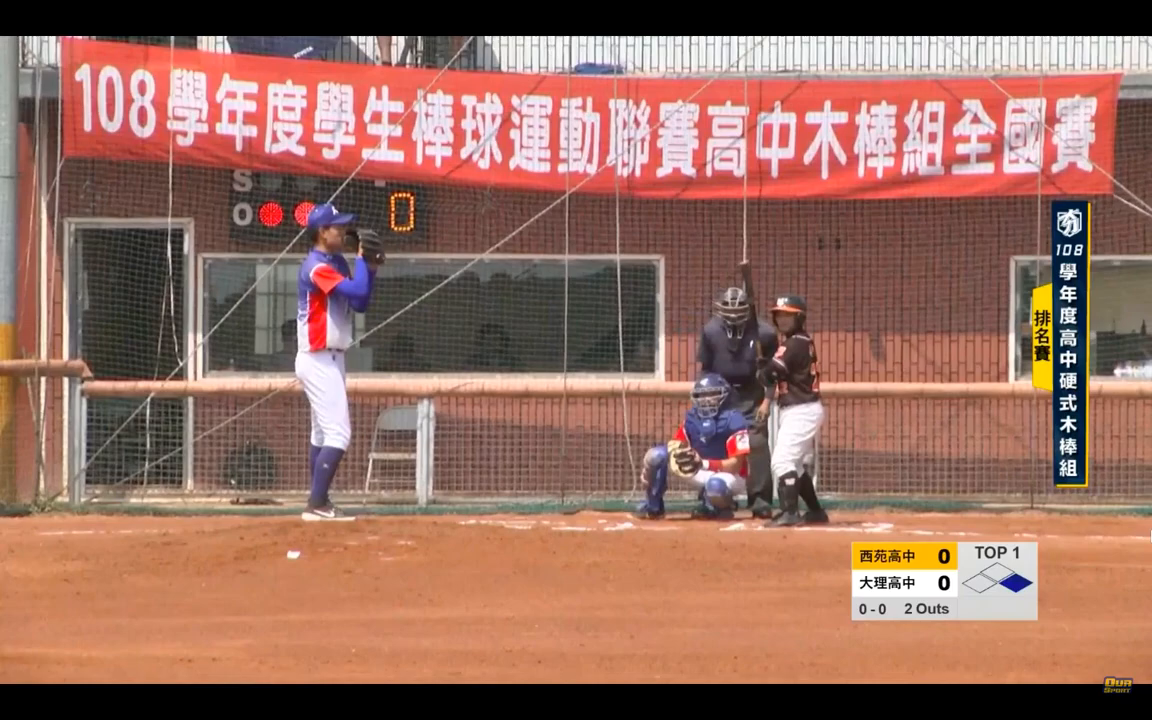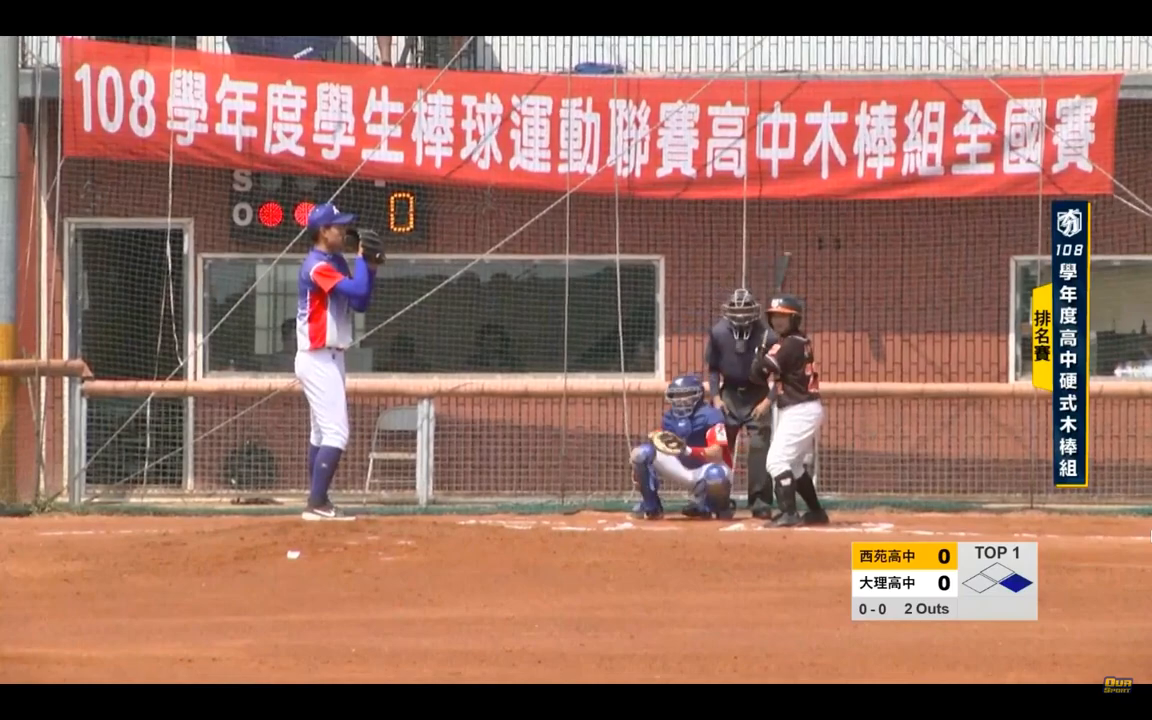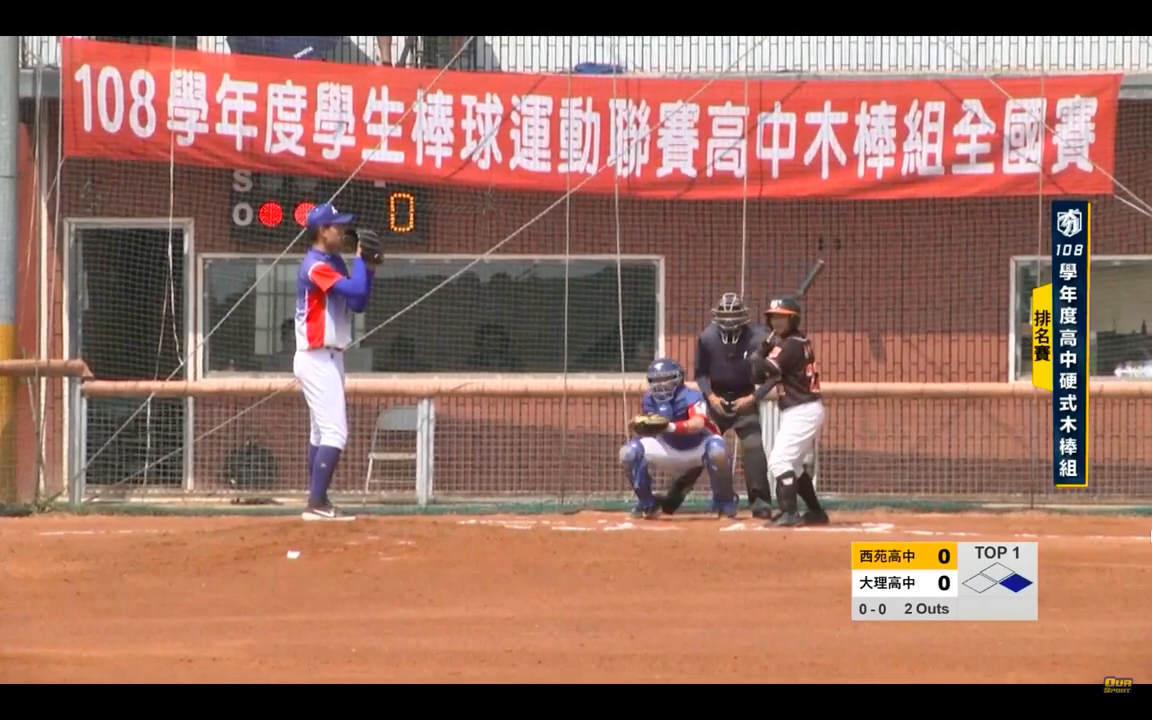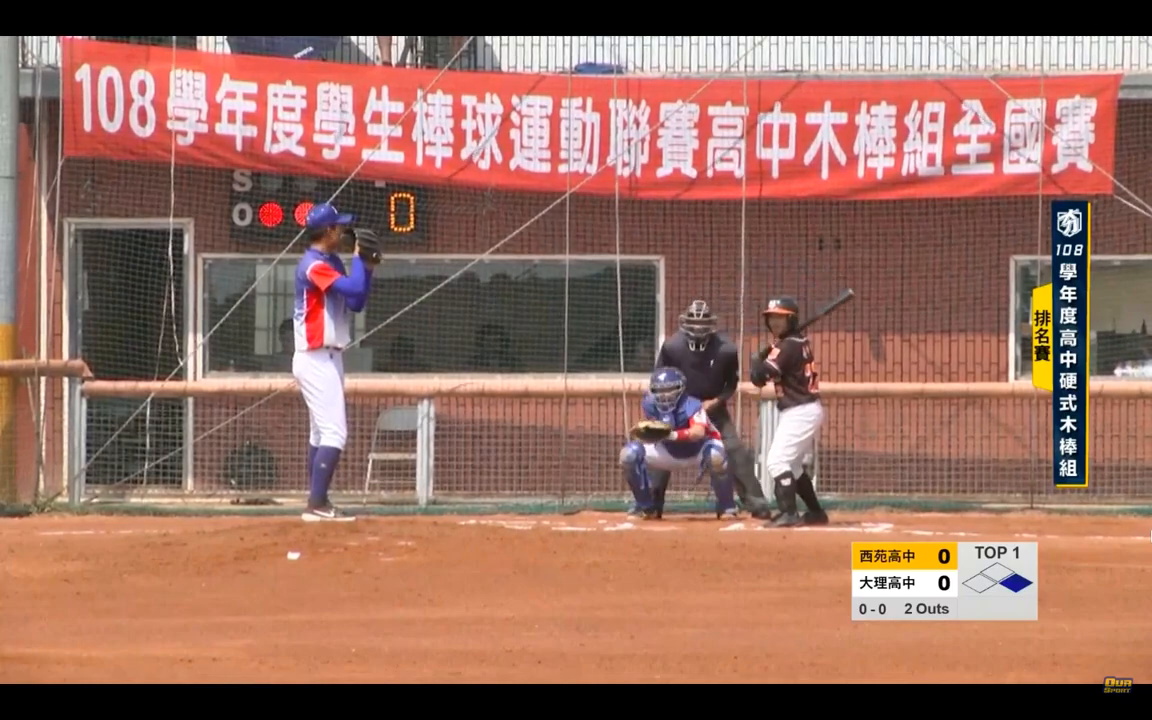
dt=0.3s
person 1, frame 1
left shoulder: (338, 263)
right shoulder: (317, 267)
left elbow: (360, 304)
right elbow: (357, 292)
left wrist: (371, 267)
right wrist: (361, 258)
left hip: (329, 359)
right hip: (319, 361)
left knee: (323, 434)
right knee: (338, 434)
left ankle: (319, 502)
right ankle: (316, 505)
person 1, frame 2
left shoulder: (337, 263)
right shoulder: (317, 266)
left elbow: (360, 304)
right elbow: (358, 291)
left wrist: (371, 268)
right wrist: (361, 258)
left hip: (330, 359)
right hip: (318, 360)
left knee: (322, 433)
right knee: (335, 434)
left ankle: (319, 501)
right ankle: (316, 505)
person 1, frame 3
left shoulder: (335, 263)
right shoulder: (315, 265)
left elbow: (358, 304)
right elbow: (356, 290)
left wrist: (370, 268)
right wrist: (359, 258)
left hip: (330, 359)
right hip: (317, 360)
left knee: (321, 433)
right knee: (334, 433)
left ankle: (318, 502)
right ankle: (316, 504)
person 1, frame 4
left shoulder: (332, 263)
right shoulder: (314, 265)
left elbow: (356, 303)
right elbow: (354, 289)
left wrist: (367, 267)
right wrist: (357, 257)
left hip: (328, 359)
right hip: (316, 360)
left knee: (321, 433)
right knee: (334, 433)
left ankle: (319, 502)
right ankle: (316, 505)
person 2, frame 1
left shoulder: (794, 343)
right shoulder: (802, 341)
left elbow: (768, 377)
right elbow: (784, 371)
left wrist: (763, 367)
right wrist: (770, 364)
left hip: (801, 411)
right hip: (801, 410)
left knee: (782, 460)
right knee: (795, 464)
left ankle: (790, 513)
right ankle: (816, 512)
person 2, frame 2
left shoulder: (789, 344)
right shoulder: (800, 341)
left elbow: (759, 373)
right elbow: (781, 367)
left wrist: (761, 354)
right wrist: (768, 354)
left hip: (799, 412)
right hip: (806, 410)
left knee: (777, 461)
right knee: (794, 465)
left ankle: (789, 514)
right ankle: (816, 512)
person 2, frame 3
left shoulder: (789, 345)
right shoulder: (800, 341)
left elbow: (760, 374)
right elbow: (782, 370)
left wrist: (759, 353)
right wrist: (768, 353)
left hip: (801, 412)
right hip: (806, 410)
left knee: (779, 461)
right knee: (793, 464)
left ankle: (789, 513)
right ankle: (815, 511)
person 2, frame 4
left shoulder: (787, 346)
right shoulder: (799, 341)
left elbow: (759, 377)
left wrist: (758, 359)
right wrist: (768, 357)
left hip: (799, 412)
right hip: (806, 410)
left knee: (777, 461)
right knee: (793, 465)
left ankle: (788, 513)
right ankle: (815, 511)
person 3, frame 1
left shoulder: (764, 333)
right shoulder: (710, 331)
right elbow: (705, 368)
left wrist: (767, 399)
left hip: (752, 395)
left knee: (758, 445)
left ankle: (760, 500)
person 3, frame 2
left shoulder: (769, 336)
right shoulder: (718, 332)
right elbow: (713, 369)
left wrist: (768, 400)
right wrist: (715, 397)
left hip: (757, 397)
right hip: (728, 395)
left knee: (759, 446)
left ankle: (760, 501)
person 3, frame 3
left shoulder: (758, 339)
right shoulder: (706, 337)
right elbow: (700, 372)
left wrist: (753, 398)
right wrist: (710, 395)
left hip: (745, 401)
right hip: (714, 399)
left knee: (753, 448)
left ankle: (760, 501)
right ankle: (673, 498)
person 3, frame 4
left shoulder: (725, 349)
right shoulder: (672, 346)
left elbow: (732, 384)
left wrist: (715, 401)
left hip: (715, 405)
left knee: (736, 449)
left ankle: (756, 502)
right ankle: (653, 504)
person 4, frame 1
left shoulder: (733, 420)
right shoulder: (692, 416)
left elbow: (736, 464)
right elbow: (675, 444)
left wrist: (705, 464)
left hip: (727, 473)
right hip: (698, 471)
left knee: (716, 487)
right knee: (655, 455)
left ankle: (722, 506)
right ankle: (653, 508)
person 4, frame 2
left shoulder: (710, 416)
right shoulder: (670, 417)
left elbow: (717, 453)
left wrist: (687, 451)
left hip: (710, 467)
right hip: (683, 468)
left knee: (714, 477)
right knee: (640, 453)
left ankle: (721, 507)
right ankle: (651, 508)
person 4, frame 3
left shoulder: (691, 396)
right shoulder: (649, 399)
left elbow: (698, 424)
left wrist: (670, 427)
left hip: (700, 445)
right hip: (669, 447)
left knee: (717, 452)
right knee: (628, 453)
left ankle: (725, 504)
right ankle: (647, 506)
person 4, frame 4
left shoulder: (691, 405)
right shoulder: (650, 405)
left elbow: (699, 433)
left wrist: (673, 435)
left hip: (698, 449)
right hip: (669, 451)
left knee: (716, 456)
right knee: (629, 454)
left ankle: (726, 507)
right ankle: (645, 507)
